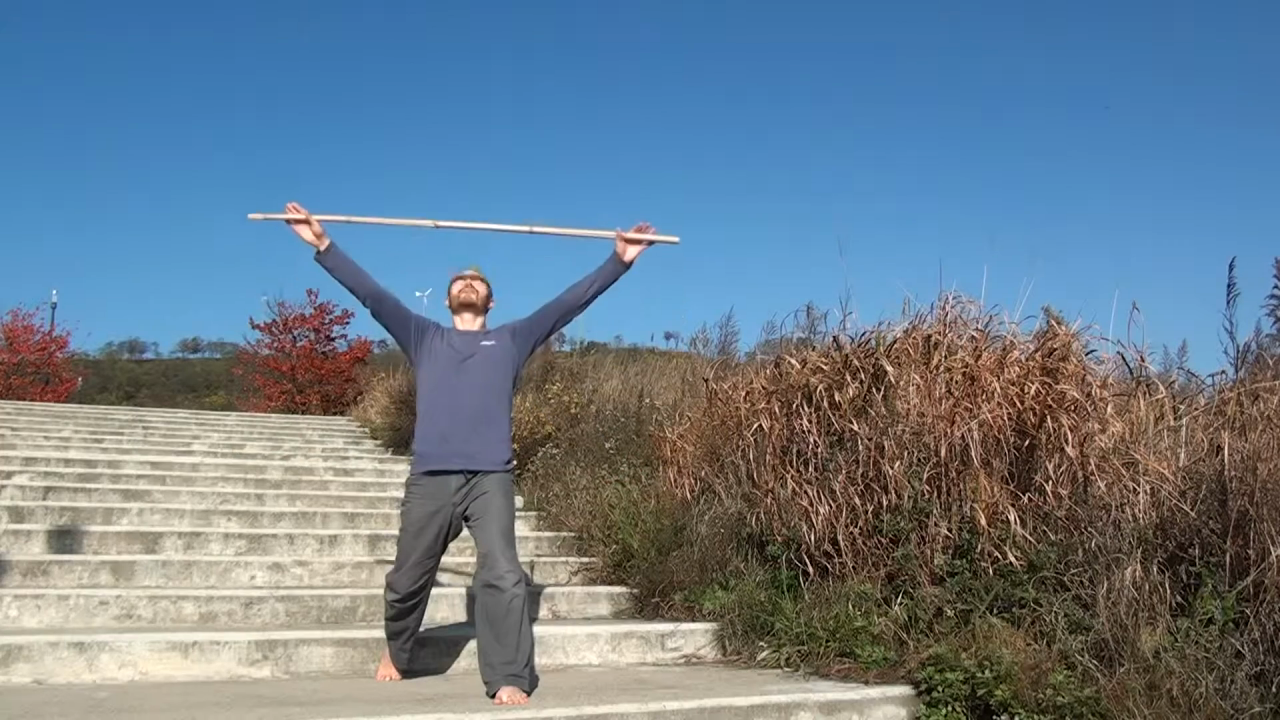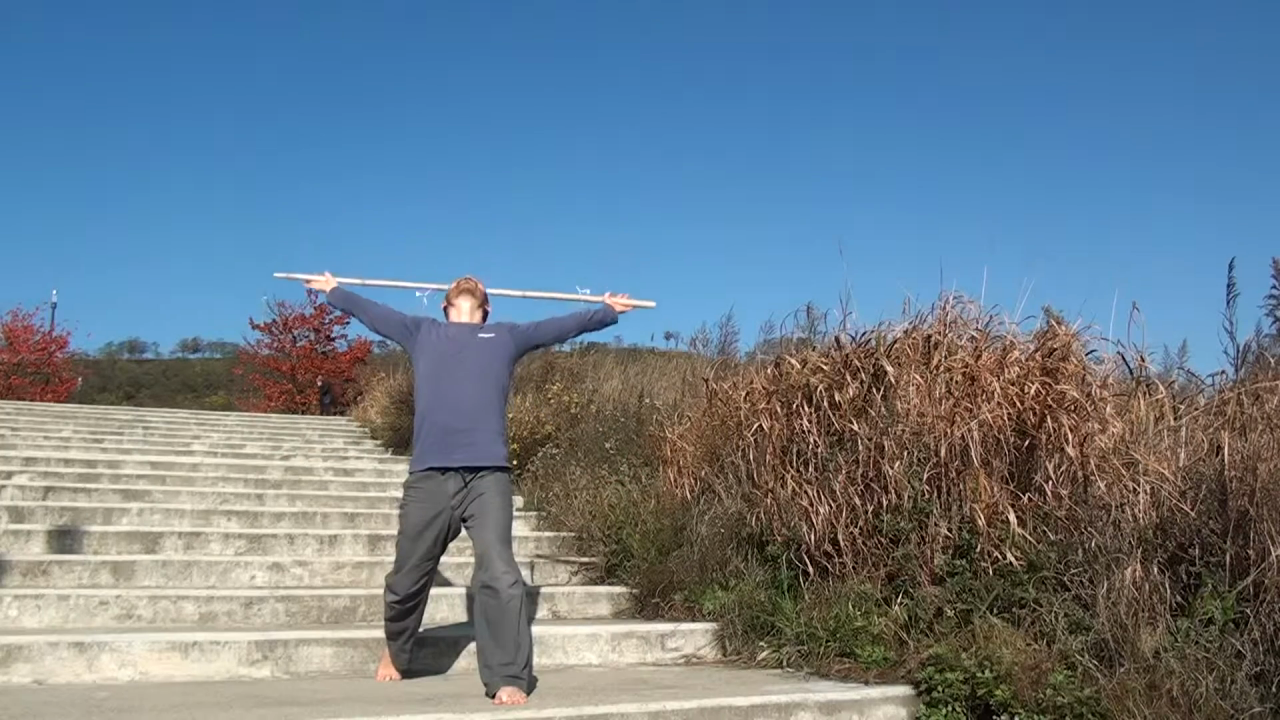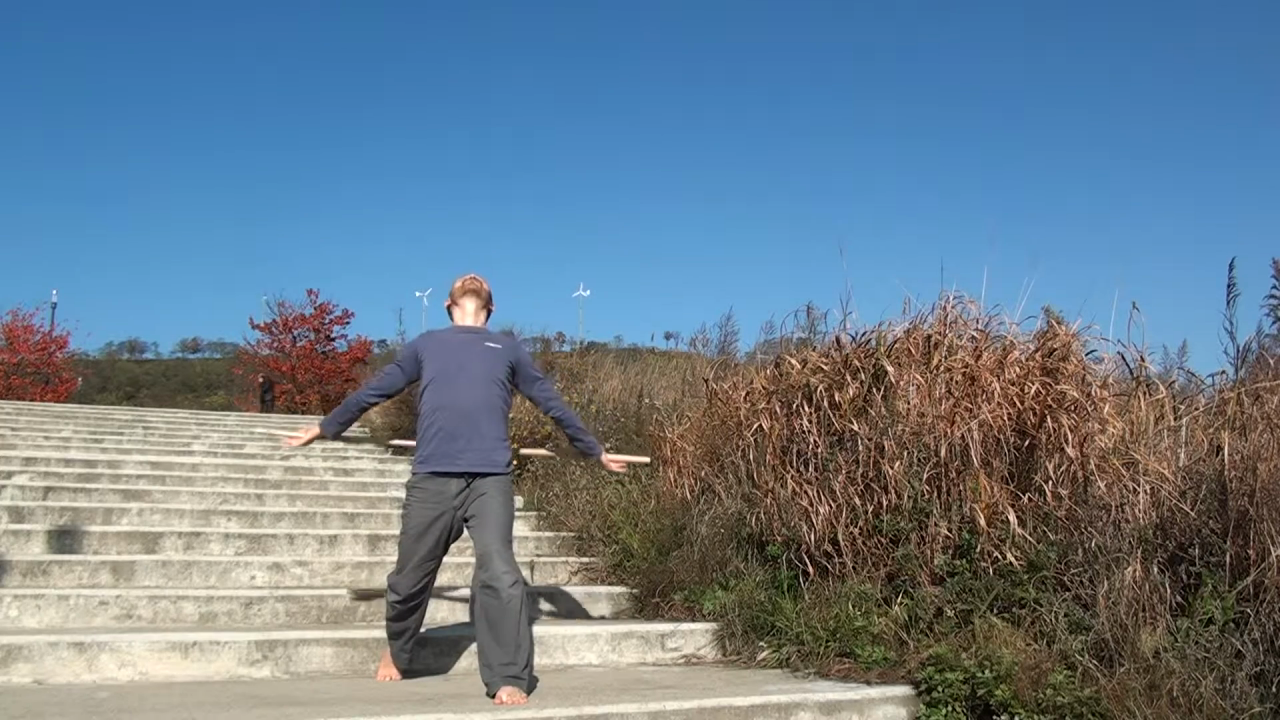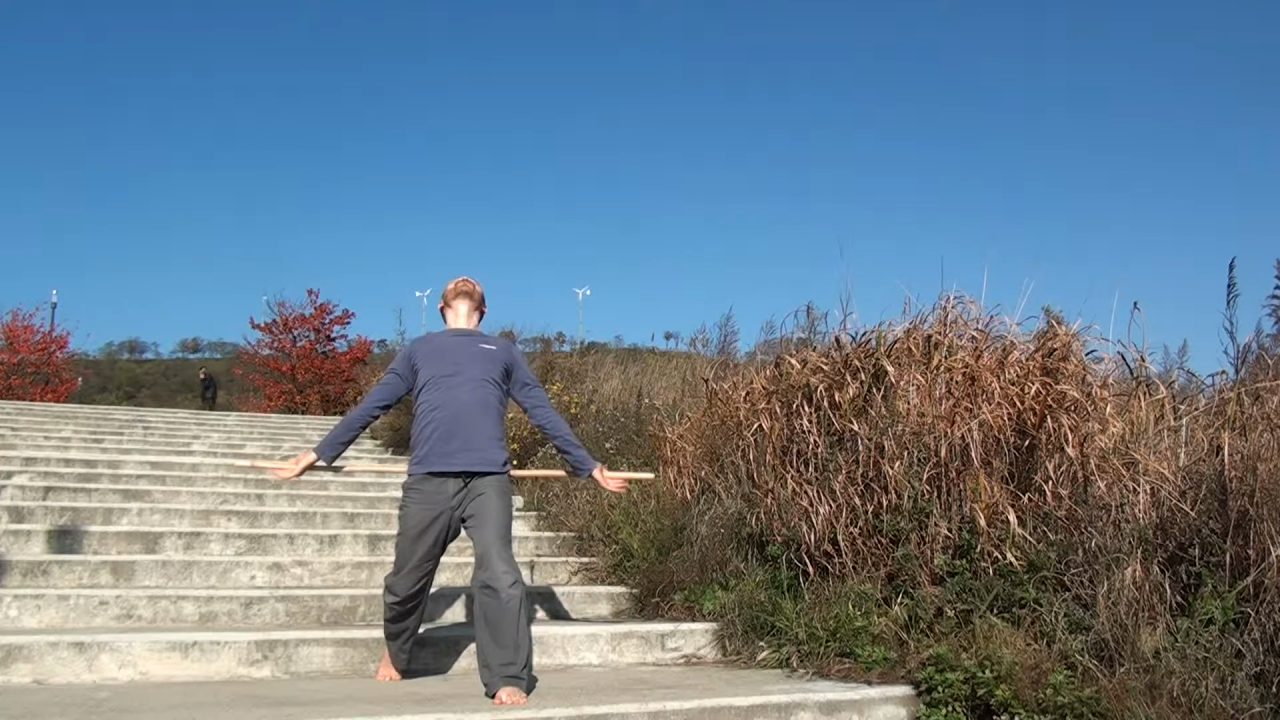
dt=1s
person 1, frame 1
left shoulder: (511, 340)
right shoulder: (423, 337)
left elbow: (572, 301)
right elbow: (371, 293)
left wrist: (619, 260)
right wrist: (322, 244)
left hip: (491, 478)
right hip: (430, 479)
left knee: (502, 576)
right knee: (408, 578)
left ankle: (510, 680)
right ankle: (396, 654)
person 1, frame 2
left shoulder: (506, 336)
right shoulder: (422, 333)
left elbow: (565, 325)
right elbow: (370, 312)
left wrist: (608, 311)
right wrist: (333, 290)
left hip: (488, 475)
right hip: (429, 476)
left knee: (499, 576)
right knee: (407, 577)
left ankle: (509, 680)
right ankle: (395, 654)
person 1, frame 3
left shoulder: (509, 349)
right shoulder: (426, 344)
left elbow: (553, 403)
right elbow: (374, 390)
left wrist: (594, 450)
right wrist: (325, 428)
left hip: (490, 478)
right hip: (431, 478)
left knee: (499, 575)
right knee: (409, 576)
left ankle: (509, 679)
right ankle: (396, 652)
person 1, frame 4
left shoulder: (504, 351)
right shoulder: (420, 349)
left elbow: (544, 412)
right elbow: (371, 405)
left wrist: (588, 466)
right wrist: (319, 454)
left hip: (488, 478)
right hip: (428, 479)
left knee: (498, 575)
right knee: (407, 577)
left ankle: (508, 680)
right ankle: (395, 654)
